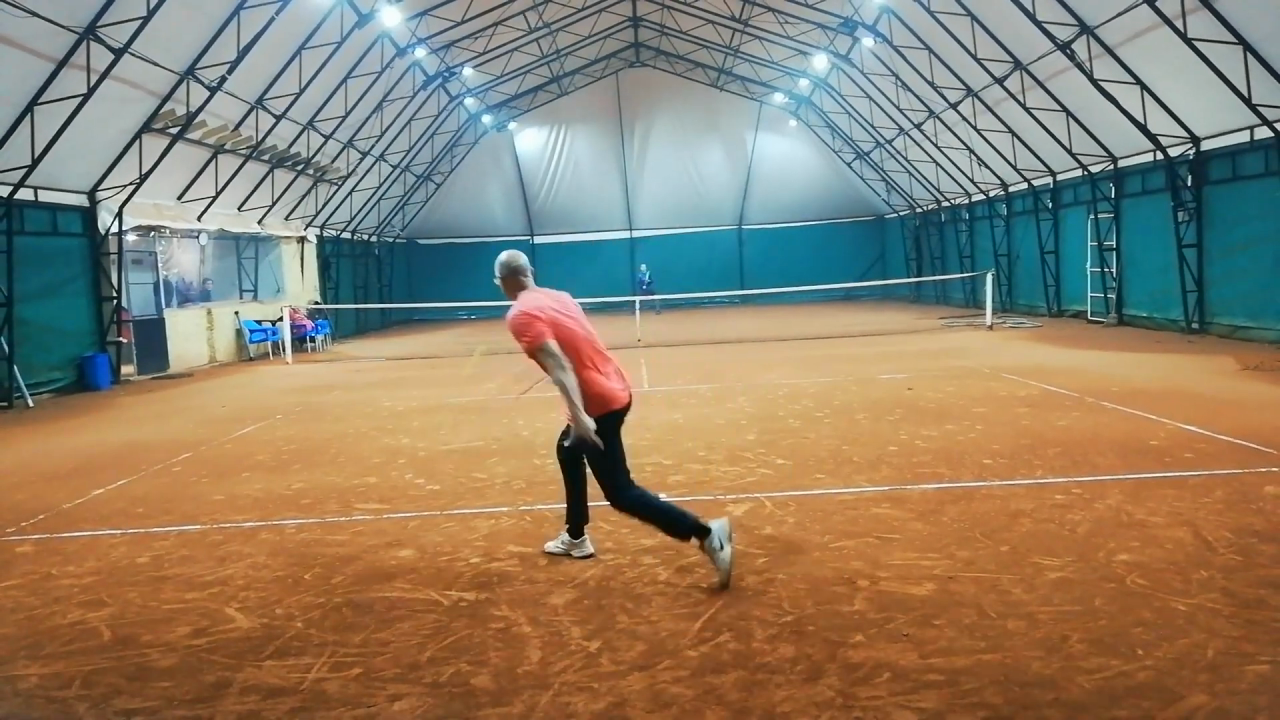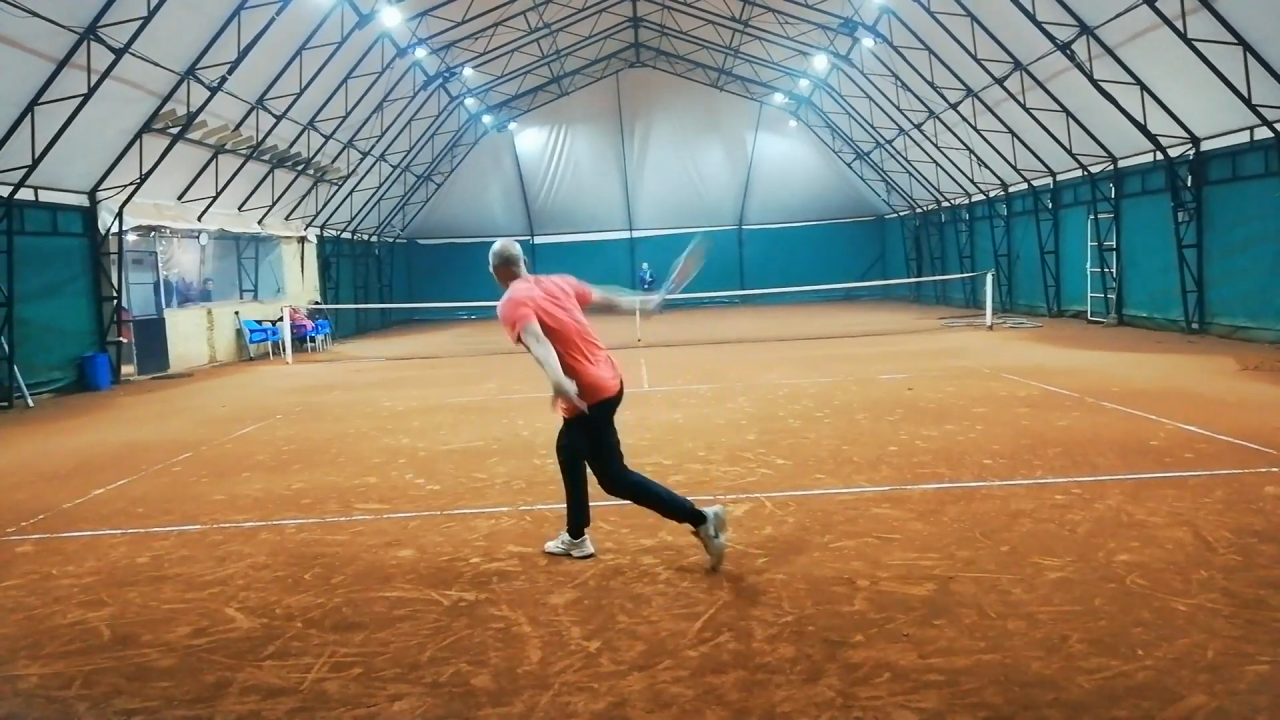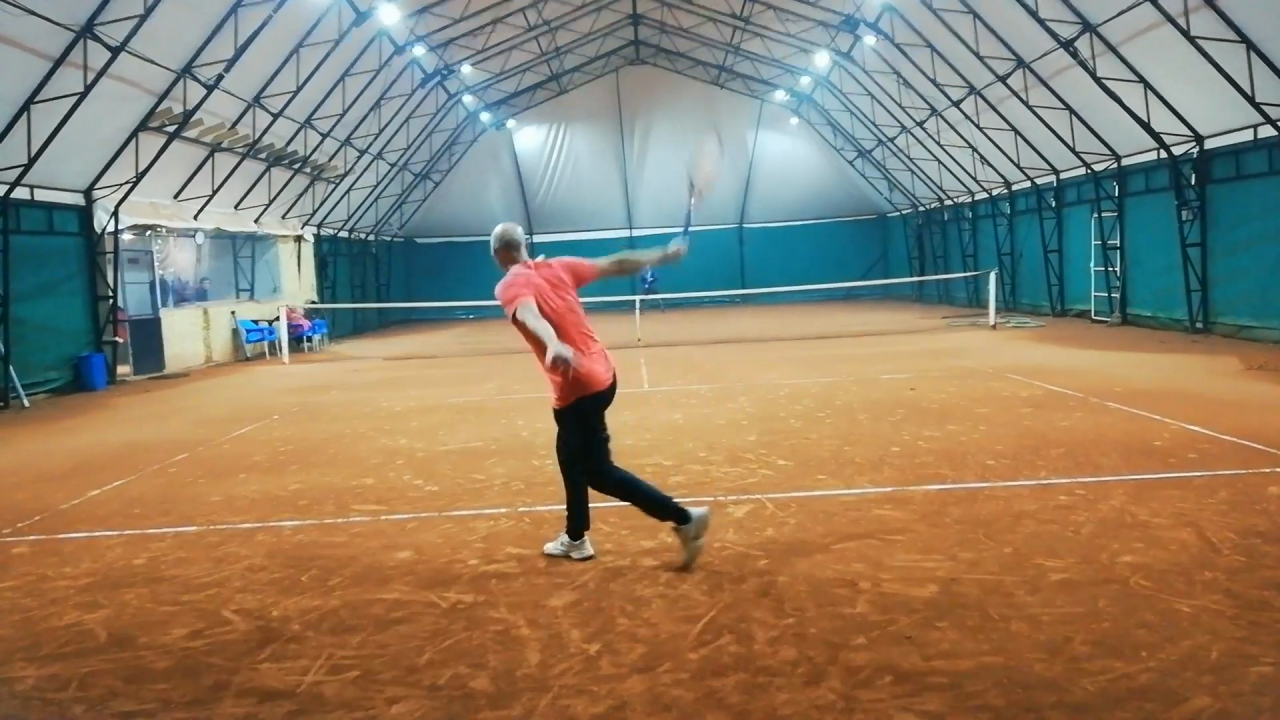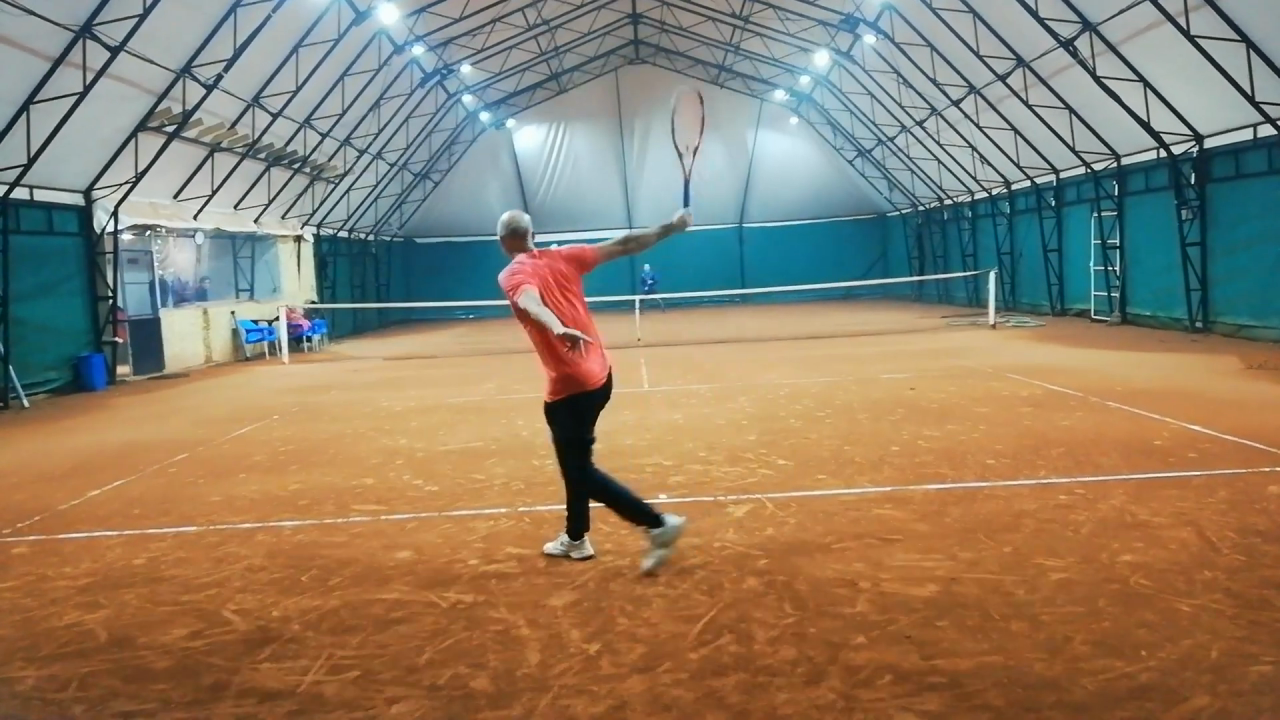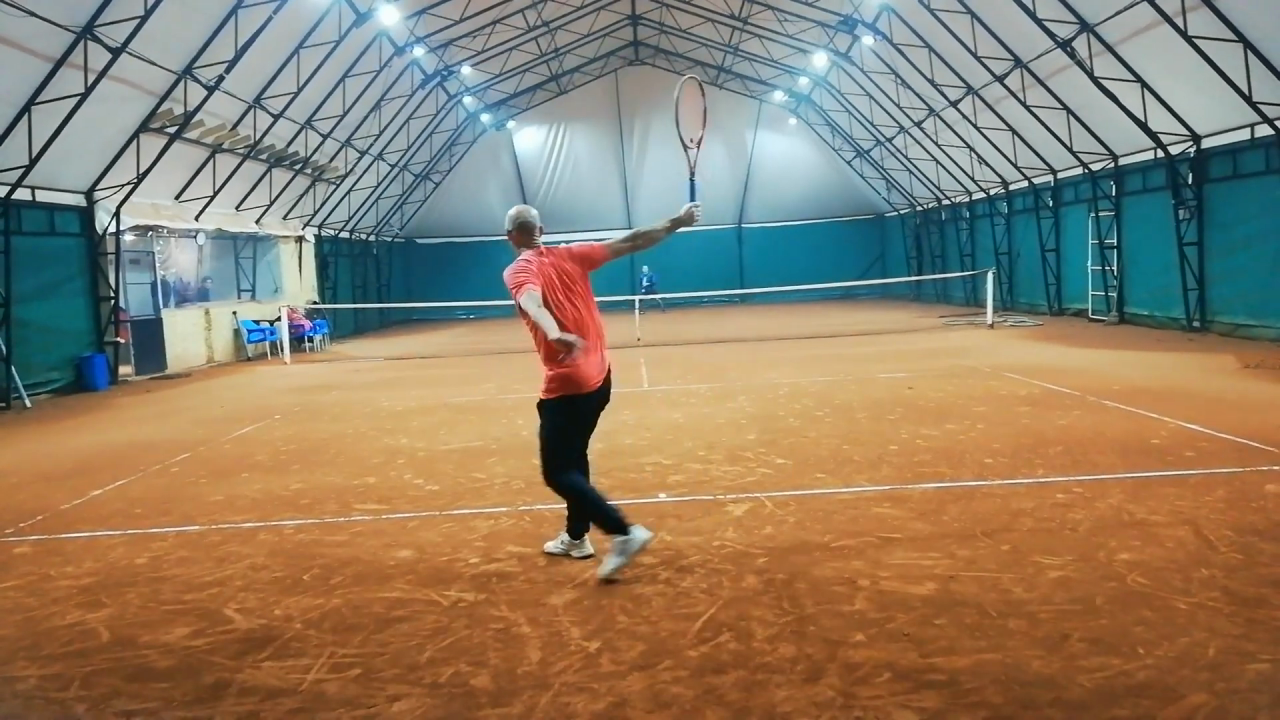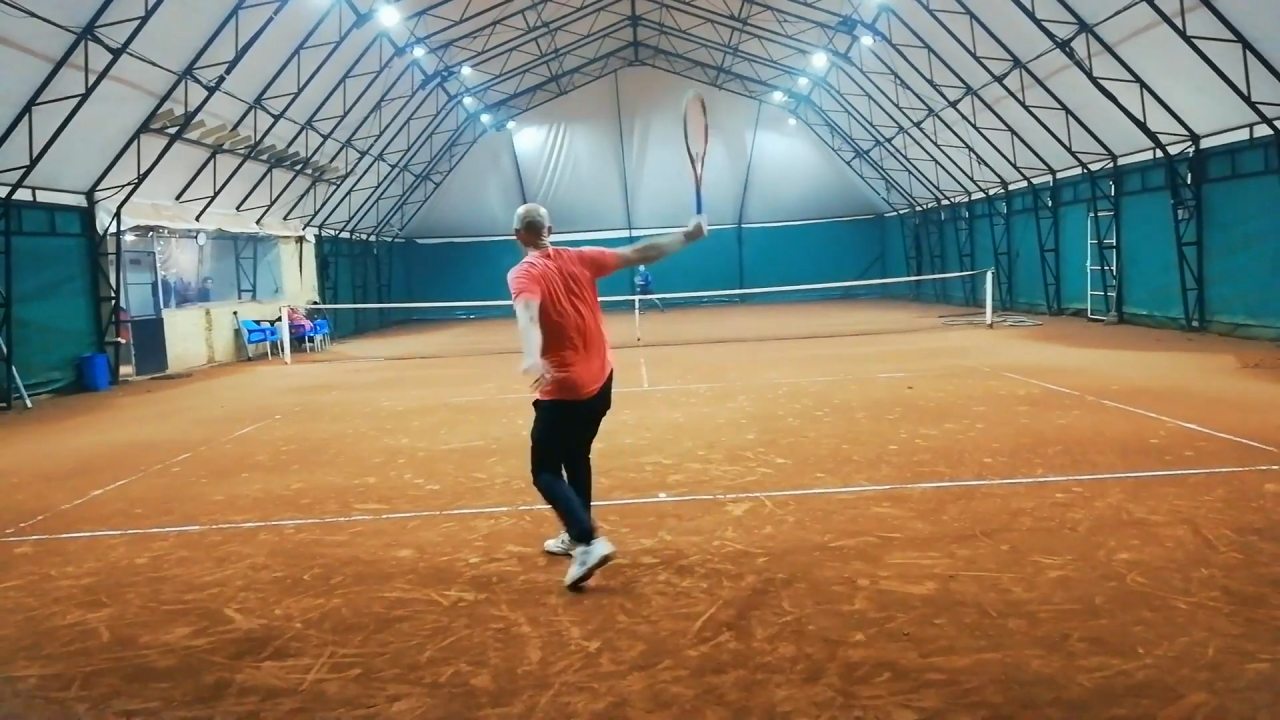
dt=0.1s
person 1, frame 1
left shoulder: (520, 315)
right shoulder: (555, 298)
left elbow: (559, 364)
left wrist: (579, 415)
left hip: (598, 404)
right hip: (613, 390)
left knee: (620, 492)
right knee: (567, 451)
left ankle: (707, 534)
right ankle: (575, 537)
person 1, frame 2
left shoulder: (509, 304)
right shoulder: (556, 282)
left elbow: (538, 342)
right elbow: (604, 299)
left wrist: (560, 382)
right wrist: (643, 302)
left hip: (588, 393)
right hip: (606, 379)
left knee: (614, 478)
right knee: (568, 449)
left ankle: (701, 520)
right ankle: (576, 537)
person 1, frame 3
left shoulder: (508, 287)
right shoulder: (558, 268)
left elbow: (532, 317)
right elbow: (616, 265)
left wrist: (555, 347)
right wrist: (661, 256)
left hip: (578, 387)
right hip: (601, 375)
left knee: (599, 472)
right knee: (571, 456)
left ankle: (683, 518)
right ankle: (575, 538)
person 1, frame 4
left shoulder: (513, 274)
right shoulder: (563, 257)
left elbow: (532, 303)
right elbow: (621, 246)
left wrist: (559, 330)
right wrist: (668, 228)
left hip: (570, 383)
right hip: (597, 373)
left knee: (579, 470)
right knee: (570, 456)
left ankle: (658, 524)
right ankle: (575, 537)
person 1, frame 5
left shoulder: (518, 270)
right shoulder: (571, 254)
left elbow: (534, 305)
right elbow: (630, 241)
left wrist: (554, 334)
right wrist: (677, 222)
left hip: (566, 385)
right hip: (599, 377)
left knee: (559, 471)
right knee: (573, 457)
left ankle: (624, 533)
right ankle: (576, 536)
person 1, frame 6
left shoulder: (523, 273)
right shoulder: (580, 259)
left elbow: (527, 315)
right elbow: (641, 253)
left wrist: (532, 357)
right wrist: (687, 236)
left hip: (562, 389)
right hip: (599, 381)
left knee: (546, 473)
right knee: (576, 458)
left ankle: (588, 542)
right ankle: (578, 536)
